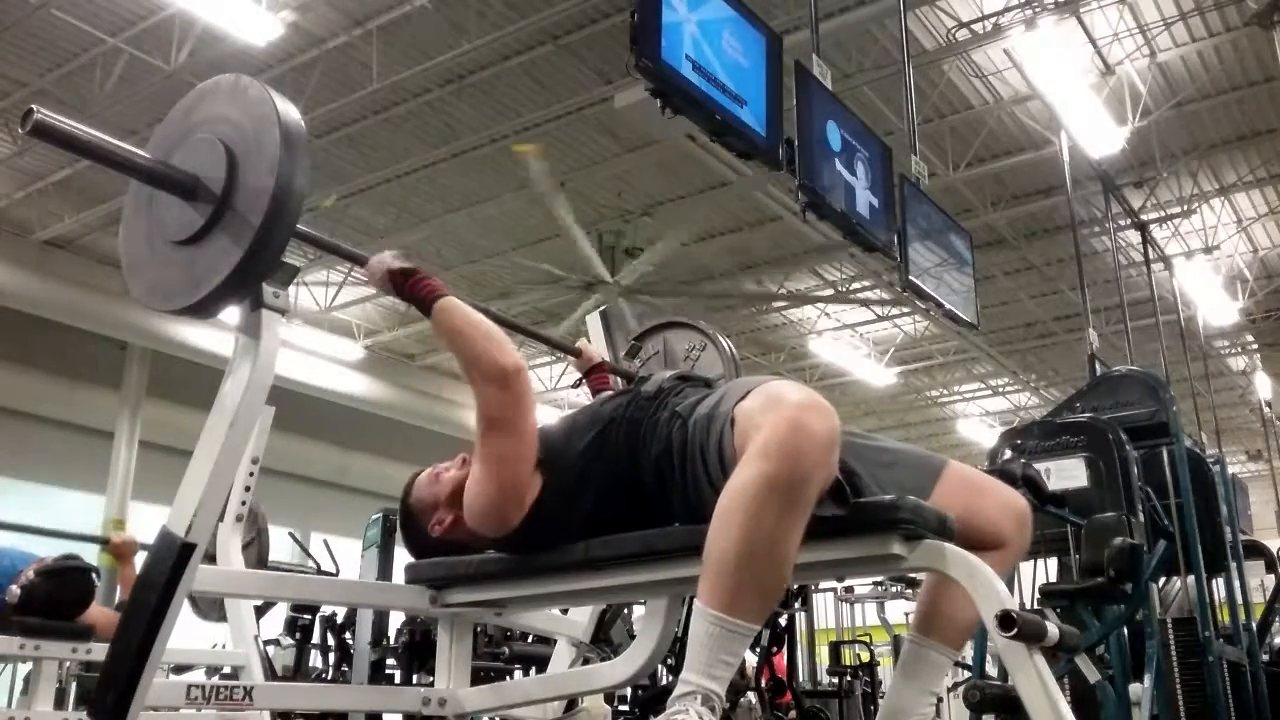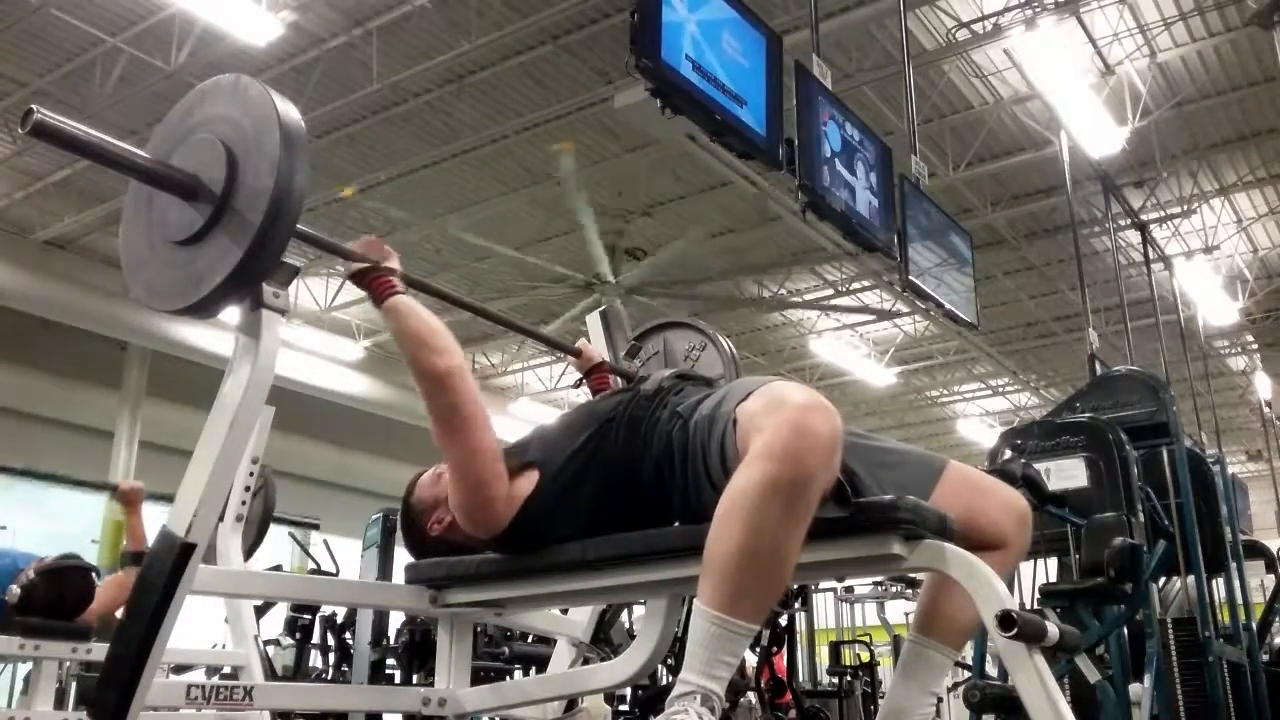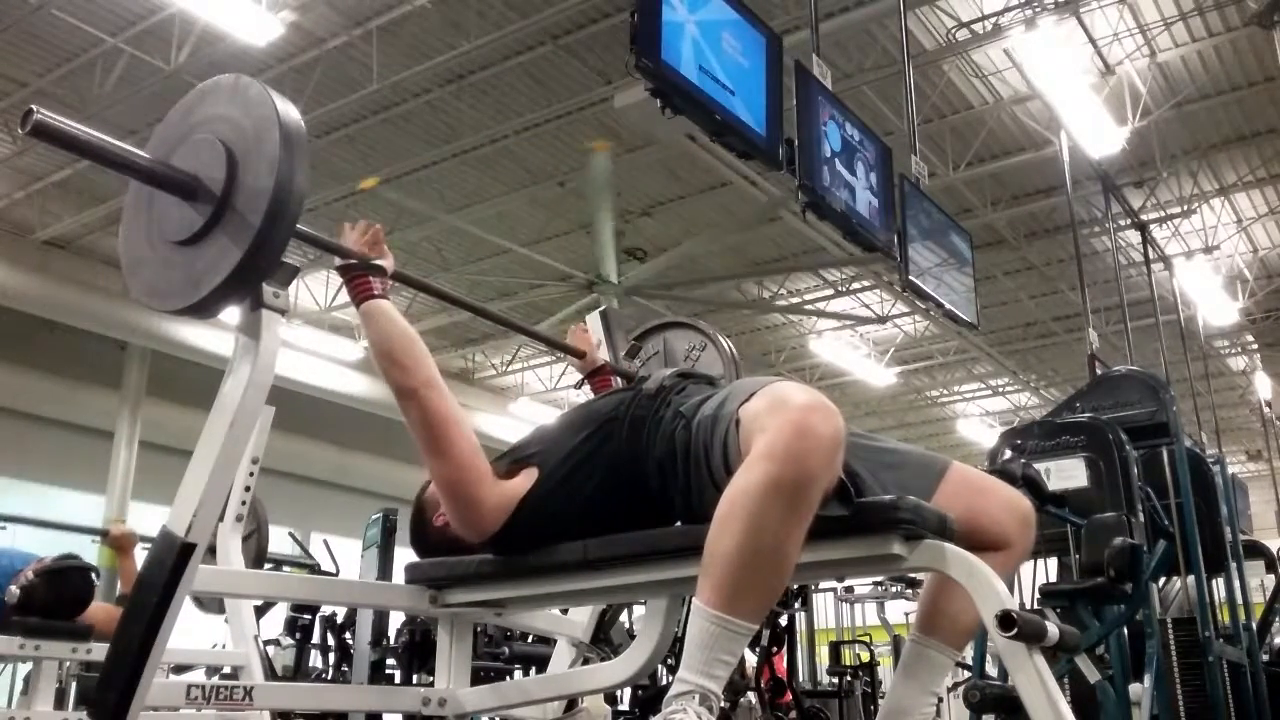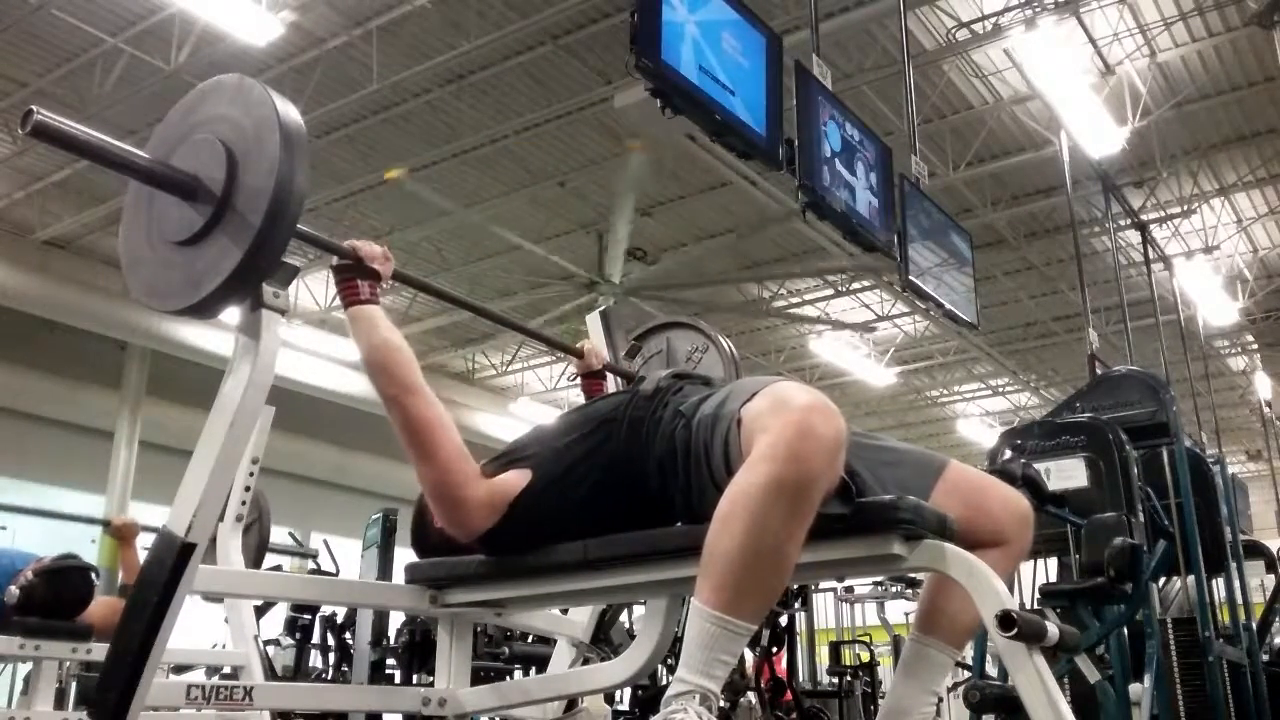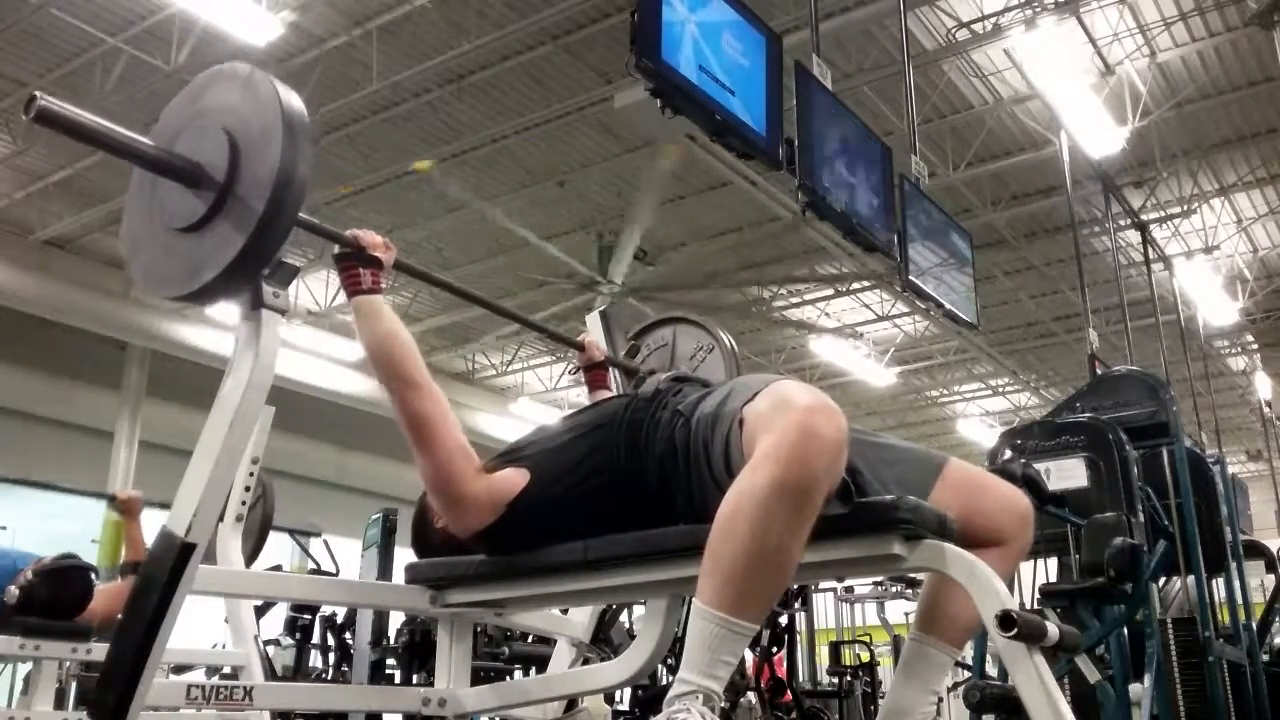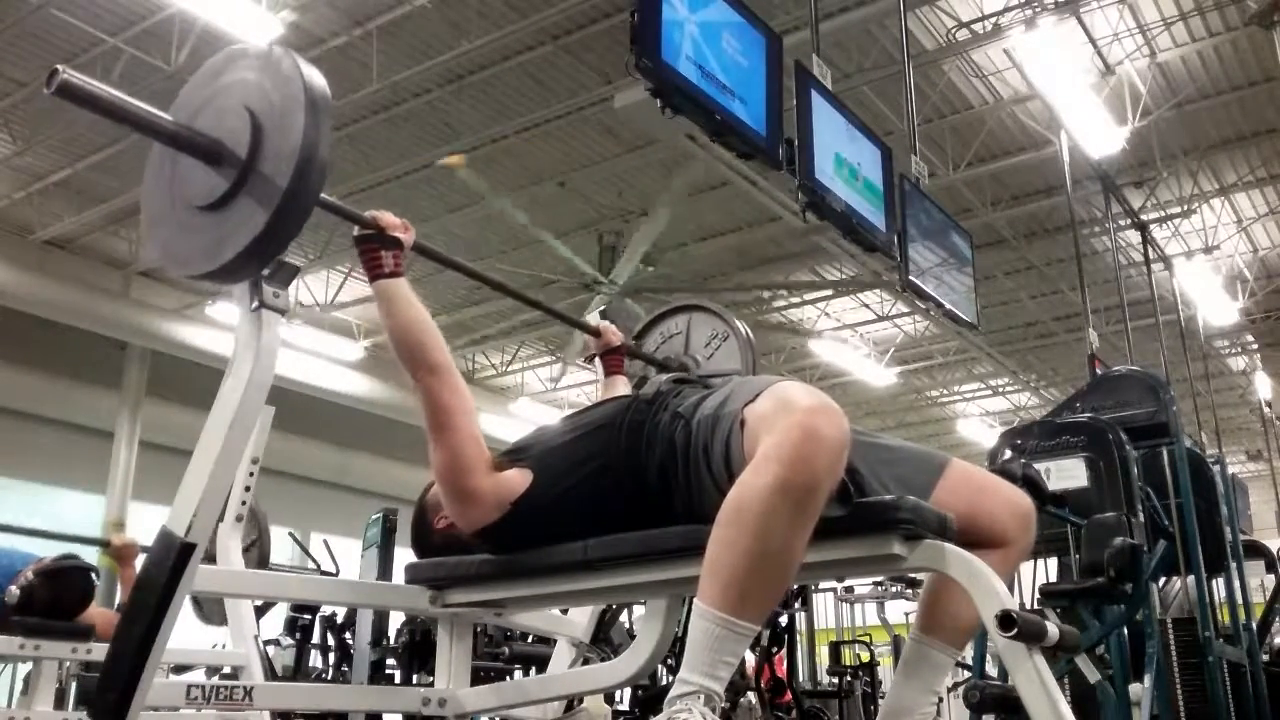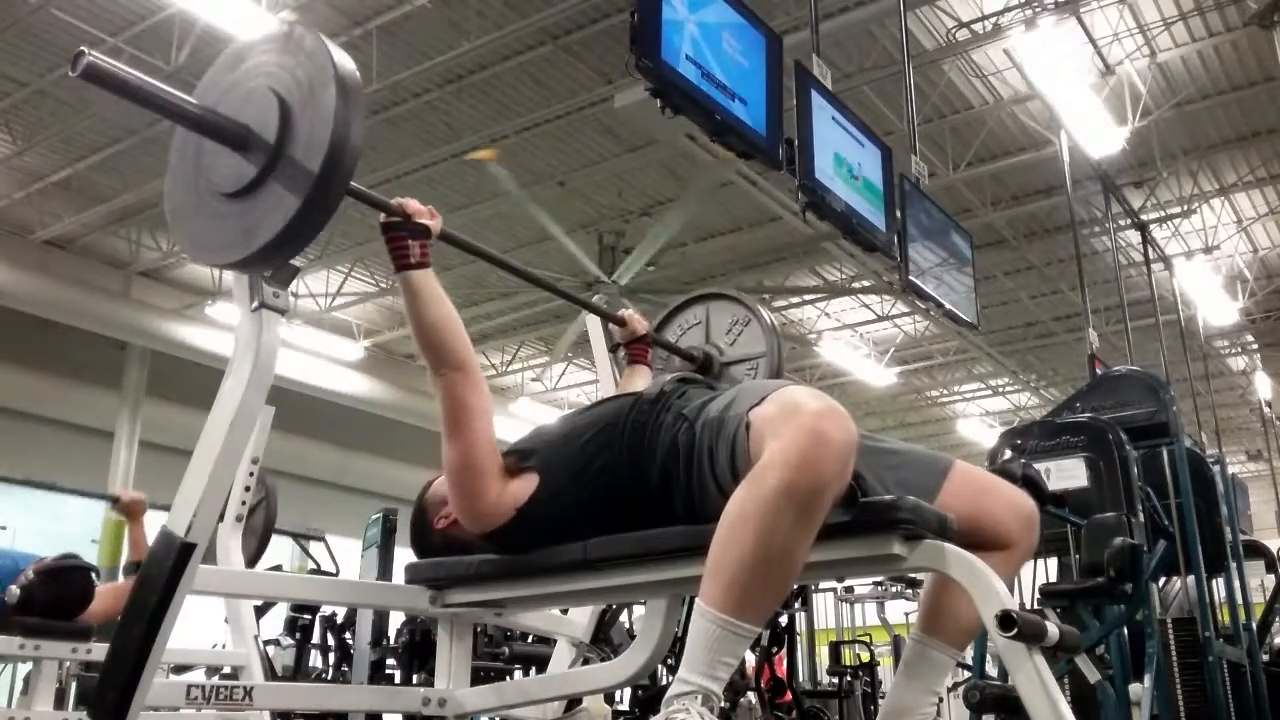
dt=0.4s
person 1, frame 1
left shoulder: (551, 480)
right shoulder: (501, 510)
left elbow: (618, 435)
right elbow: (504, 375)
left wrist: (596, 375)
right wrist: (420, 288)
left knee: (1004, 518)
person 1, frame 2
left shoulder: (537, 477)
right shoulder: (493, 510)
right elbow: (446, 377)
left wrist: (597, 375)
right wrist: (382, 286)
left knee: (1004, 519)
person 1, frame 3
left shoulder: (544, 480)
right shoulder: (490, 512)
right elbow: (419, 389)
left wrist: (598, 375)
right wrist: (367, 287)
left knee: (1007, 520)
person 1, frame 4
left shoulder: (530, 481)
right shoulder: (480, 511)
right elbow: (406, 394)
left wrist: (596, 381)
right wrist: (360, 292)
left knee: (1005, 521)
person 1, frame 5
left shoulder: (539, 476)
right shoulder: (480, 508)
right elbow: (412, 387)
left wrist: (597, 377)
right wrist: (363, 283)
left knee: (1007, 517)
person 1, frame 6
left shoulder: (541, 476)
right shoulder: (482, 502)
left elbow: (613, 425)
right elbow: (436, 379)
left wrist: (612, 363)
right wrist: (384, 268)
left knee: (1009, 518)
person 1, frame 7
left shoulder: (551, 474)
right shoulder: (492, 506)
left elbow: (629, 415)
right elbow: (457, 375)
left wrist: (636, 352)
right wrist: (411, 258)
left knee: (1012, 519)
